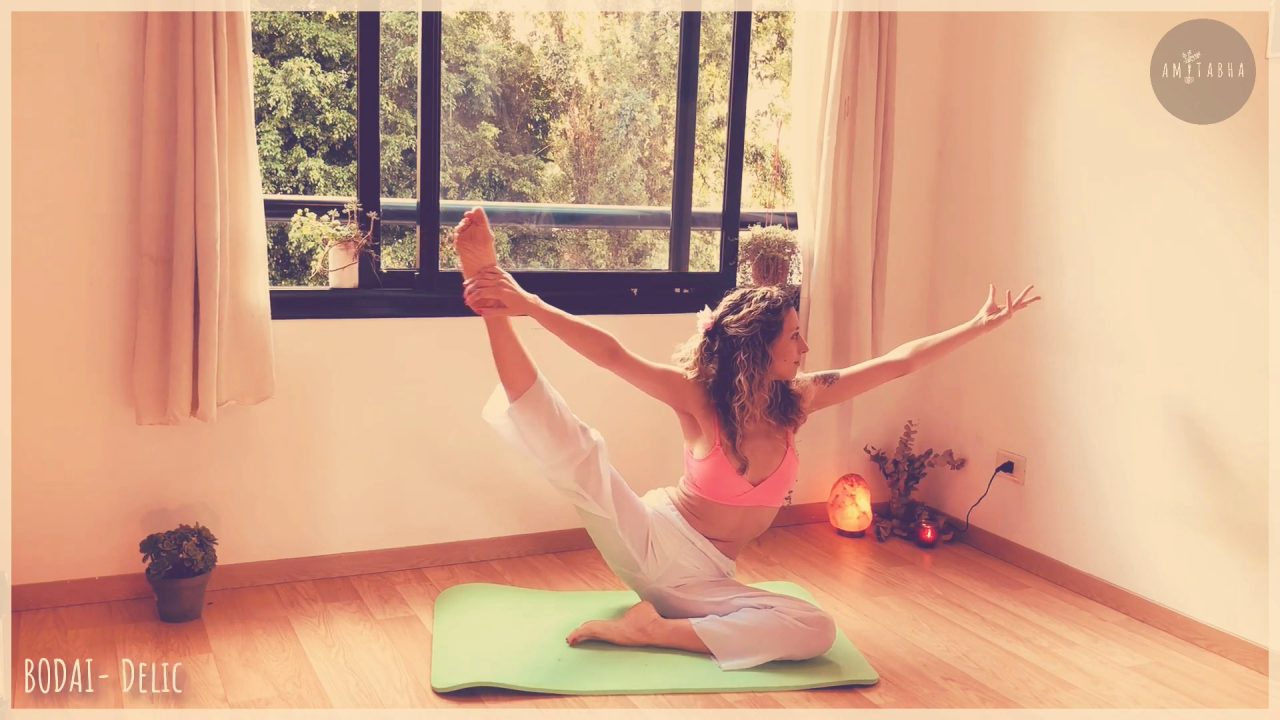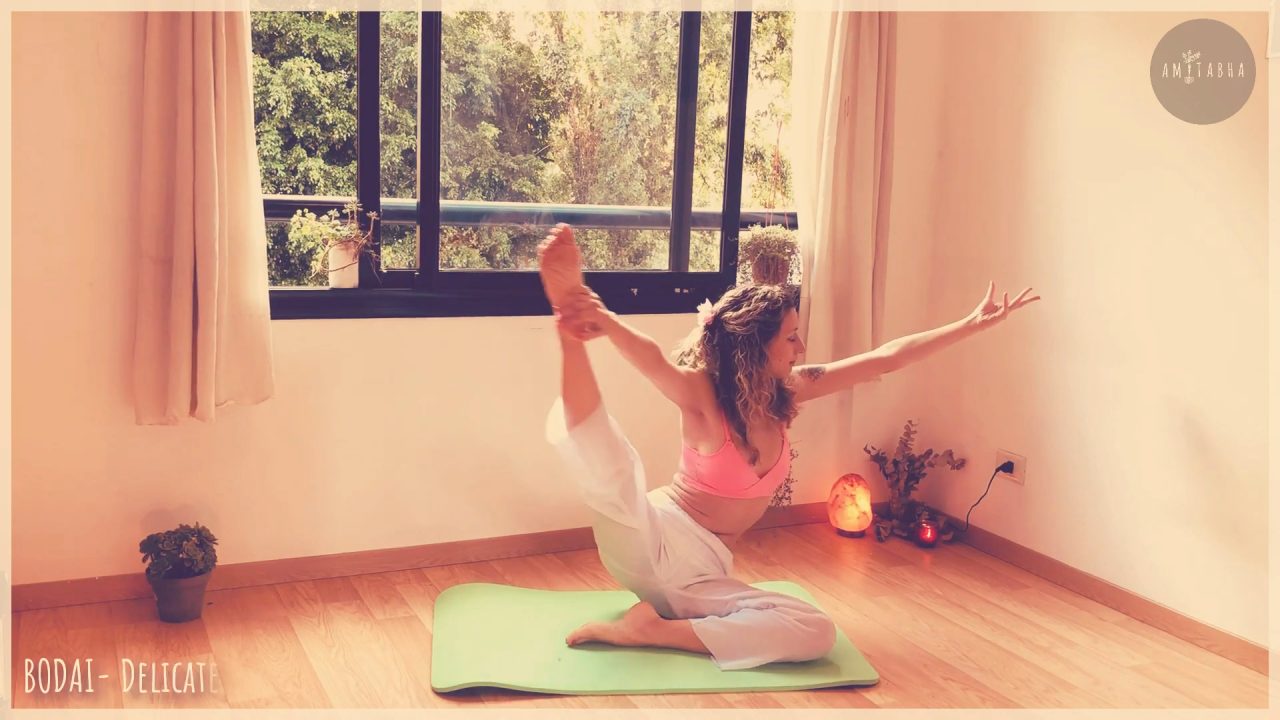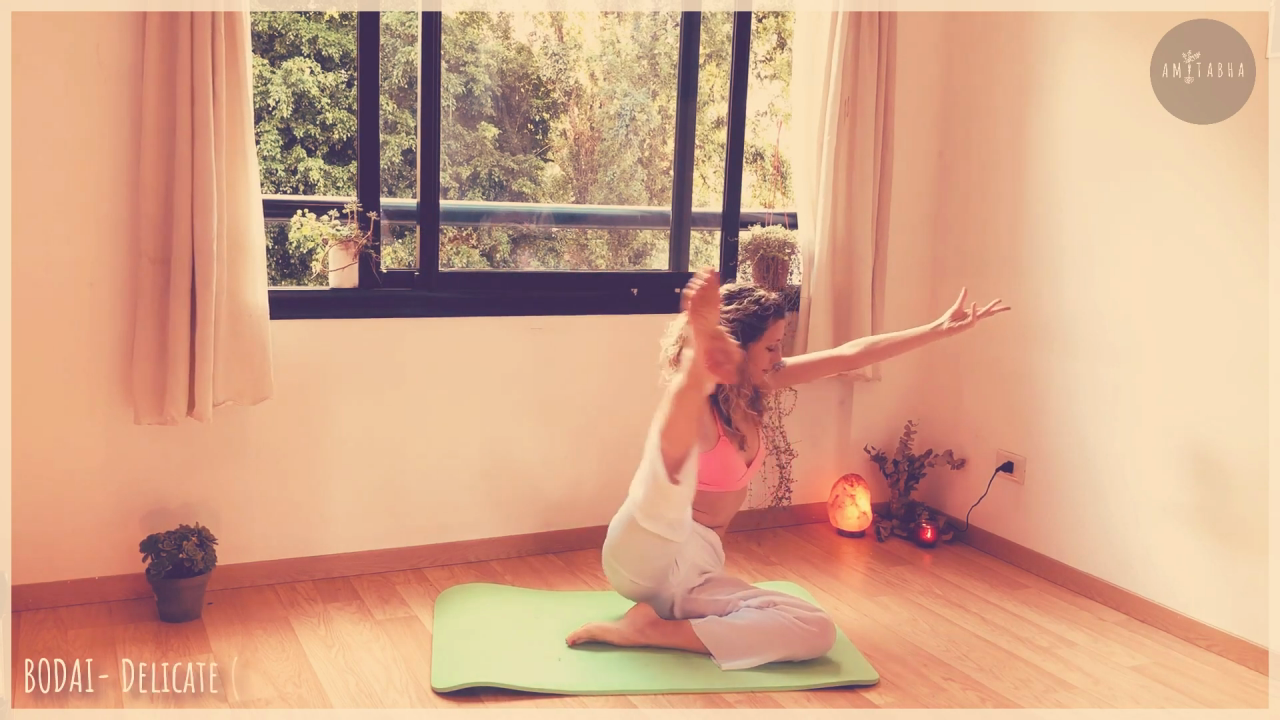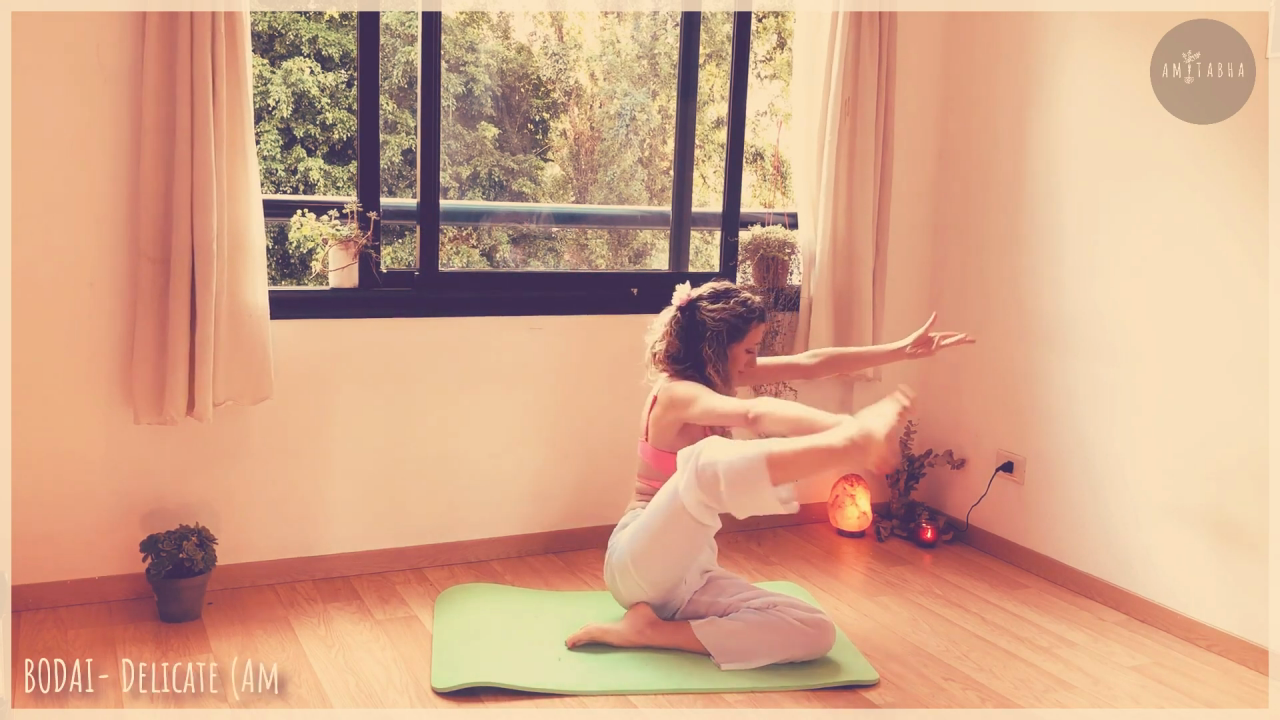
dt=0.3s
person 1, frame 1
left shoulder: (797, 399)
right shoulder: (698, 398)
left elbow: (897, 362)
right elbow: (612, 355)
left wrist: (979, 326)
right wrist: (525, 304)
left hip: (704, 581)
right hip: (649, 541)
left knee: (817, 630)
right knee: (575, 453)
left ankle: (655, 629)
person 1, frame 2
left shoulder: (787, 390)
right shoulder: (703, 394)
left elbow: (887, 357)
right elbow: (655, 363)
left wrist: (971, 324)
right wrist: (606, 323)
left hip: (700, 575)
right hip: (653, 540)
left knee: (817, 633)
right knee: (611, 466)
left ankle: (649, 629)
person 1, frame 3
left shoulder: (750, 386)
right shoulder: (697, 389)
left elbow: (850, 355)
right elbow: (696, 382)
left wrist: (941, 328)
right wrist: (703, 357)
left hip: (695, 572)
right hip: (639, 557)
left knee: (817, 631)
left ankle: (650, 629)
person 1, frame 4
left shoulder: (714, 374)
right shoulder: (675, 394)
left elbow: (810, 364)
right elbow: (753, 414)
left wrist: (902, 350)
right wrist: (848, 430)
left hip: (692, 573)
right hip: (640, 560)
left knee: (816, 632)
right knee: (712, 465)
left ankle: (649, 630)
